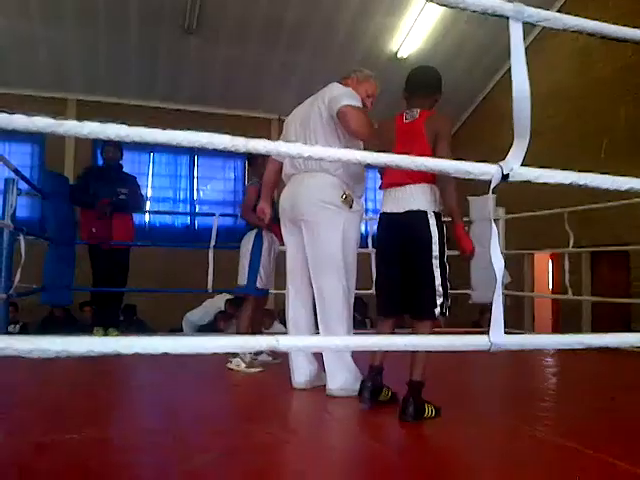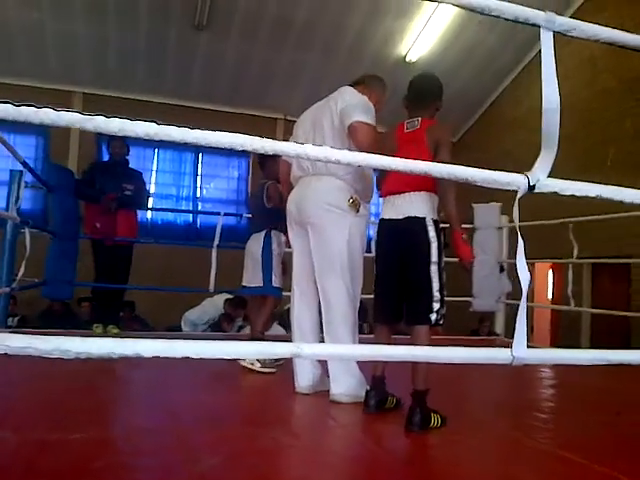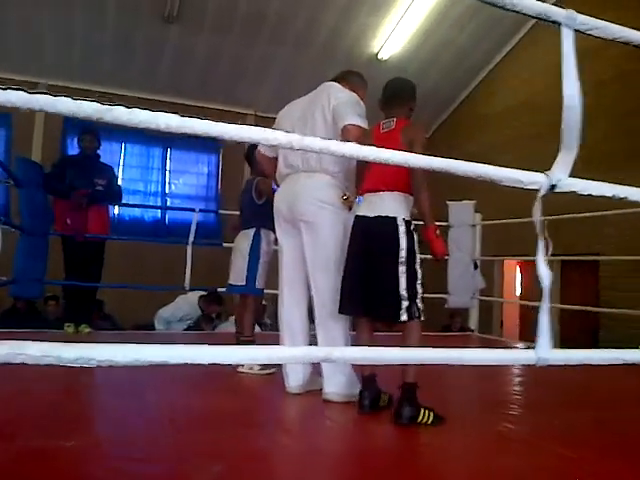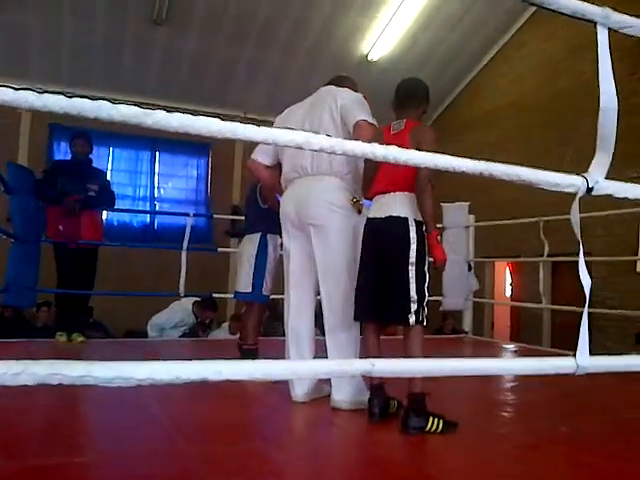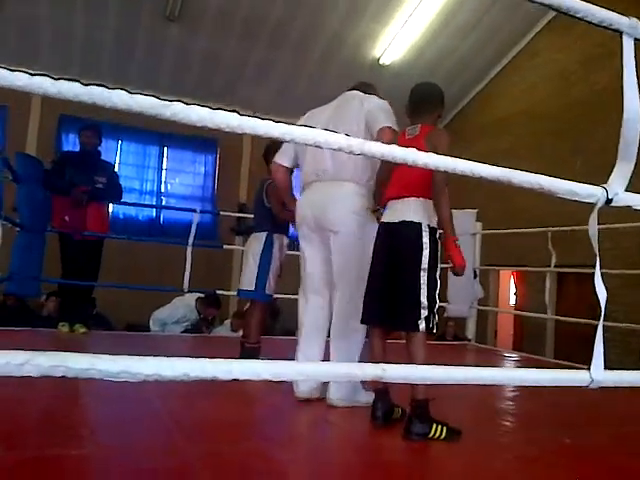
dt=0.4s
person 1, frame 1
left shoulder: (386, 127)
right shoulder: (439, 124)
left elbow: (384, 173)
right elbow: (445, 178)
right wrist: (460, 228)
left hip: (389, 215)
right hip: (422, 215)
left knee: (389, 306)
right knee: (425, 309)
left ankle: (373, 379)
right ankle: (413, 397)
person 1, frame 2
left shoulder: (390, 136)
right shoulder: (439, 133)
left elbow: (381, 186)
right elbow: (444, 186)
right wrist: (459, 236)
left hip: (388, 221)
right hip: (420, 222)
left knee: (386, 312)
right knee: (422, 316)
left ankle: (377, 390)
right ankle: (419, 405)
person 1, frame 3
left shoulder: (368, 135)
right shoulder: (413, 132)
left elbow: (358, 183)
right elbow: (418, 183)
right wrist: (432, 231)
left hip: (364, 220)
right hip: (394, 220)
left knee: (364, 310)
right knee: (409, 313)
left ankle: (369, 390)
right ankle: (408, 398)
person 1, frame 4
left shoulder: (379, 136)
right shoulder: (423, 132)
left elbow: (367, 188)
right elbow: (423, 185)
right wrist: (434, 237)
left hip: (375, 221)
right hip: (404, 222)
left knee: (372, 316)
right knee: (412, 318)
left ankle: (378, 397)
right ankle: (416, 409)
person 1, frame 5
left shoulder: (394, 141)
right shoulder: (438, 137)
left elbow: (381, 194)
right elbow: (439, 190)
right wrist: (451, 242)
left hip: (388, 225)
right hip: (418, 227)
left knee: (380, 320)
right knee: (416, 323)
left ankle: (382, 401)
right ankle: (419, 415)
person 2, frame 1
left shoulder: (300, 111)
right shoulder: (341, 93)
left elbow: (275, 158)
right elbow: (352, 119)
left wrist: (265, 199)
right wrist: (373, 139)
left hip: (293, 194)
right hip: (327, 194)
left knee: (299, 286)
right knee: (334, 284)
left ankle: (303, 370)
right ankle: (341, 376)
person 2, frame 2
left shoulder: (311, 112)
right shoulder: (355, 100)
left elbow: (286, 162)
right elbow: (362, 134)
left wrist: (291, 191)
left hip: (300, 196)
right hip: (334, 198)
left knee: (305, 289)
right knee: (339, 289)
left ankle: (307, 375)
right ankle: (346, 382)
person 2, frame 3
left shoulder: (291, 107)
right shoulder: (345, 97)
left elbow: (264, 154)
right elbow: (354, 136)
left hip: (287, 195)
right hip: (324, 193)
left knee: (292, 287)
right knee: (330, 286)
left ankle: (297, 374)
right ankle: (338, 380)
person 2, frame 4
left shoulder: (290, 113)
right shoulder: (348, 97)
left elbow: (257, 163)
right elbow: (367, 133)
left hip: (294, 199)
right hip: (332, 196)
left knee: (299, 292)
right knee: (341, 291)
left ankle: (302, 383)
right ankle: (347, 388)
person 2, frame 5
left shoulder: (312, 115)
right shoulder: (373, 103)
left elbow: (278, 167)
right elbow: (388, 139)
left wrist: (292, 205)
left hip: (311, 201)
right hip: (350, 201)
left knee: (315, 293)
right knee: (351, 293)
left ankle: (307, 379)
right ankle: (342, 387)
person 3, frame 1
left shoulder: (259, 186)
right shoulder: (256, 184)
right elbow: (246, 212)
right wrist: (272, 228)
left hip: (264, 242)
right hip: (259, 241)
left knee: (260, 298)
right knee: (253, 297)
left ankle: (255, 349)
right ankle: (238, 354)
person 3, frame 2
left shoulder: (261, 190)
right shoulder: (272, 186)
right elbow: (284, 203)
left wrist: (279, 259)
left hip: (261, 241)
right hip: (268, 241)
left knee: (258, 298)
right knee: (272, 296)
person 3, frame 3
left shoulder: (250, 184)
right shoulder: (261, 182)
left hip: (250, 238)
right hip: (256, 239)
left knee: (246, 297)
right knee: (252, 296)
left ankle: (242, 348)
person 3, frame 4
left shoulder: (256, 187)
right shoulder: (265, 186)
right elbow: (278, 207)
left hip: (256, 242)
right hip: (261, 243)
left knee: (253, 303)
right knee: (257, 302)
left ankle: (245, 356)
right ankle: (249, 358)
person 3, frame 5
left shoulder: (267, 185)
right shoulder: (273, 185)
right elbow: (281, 215)
left hip: (266, 242)
right hip: (268, 242)
left knee: (258, 301)
right knee: (261, 301)
left ankle: (246, 353)
right ankle: (251, 355)
person 4, frame 1
left shoulder: (130, 180)
right shoulder: (90, 174)
left elbow: (139, 204)
right elbow: (74, 195)
left wrist: (114, 205)
right wrist: (95, 203)
left hip: (121, 237)
right hip: (97, 235)
left knee: (118, 281)
right knee: (100, 279)
left ankle: (112, 324)
right ankle: (99, 323)
person 4, frame 2
left shoulder: (136, 176)
right shoulder: (96, 169)
left elbow: (143, 201)
right elbow: (79, 189)
left wrist: (119, 201)
right wrist: (100, 198)
left hip: (124, 233)
right hip: (101, 231)
left knee: (119, 278)
right knee: (102, 275)
left ankle: (112, 321)
right ankle: (99, 320)
person 4, frame 3
left shoulder: (107, 170)
right shoulder: (66, 163)
left elbow: (116, 196)
right elbow: (48, 183)
left wrist: (90, 197)
right wrist: (70, 193)
left hip: (96, 230)
right hip: (71, 227)
left knee: (92, 275)
right knee: (73, 273)
left ankle: (84, 320)
right ankle: (70, 319)
person 4, frame 4
left shoulder: (99, 175)
right shoulder: (58, 168)
left elbow: (109, 200)
right elbow: (40, 190)
left wrist: (82, 203)
right wrist: (62, 199)
left hip: (89, 236)
right hip: (63, 233)
left knee: (84, 283)
right knee: (65, 280)
left ankle: (77, 328)
right ankle: (62, 327)
person 4, frame 5
left shoulder: (107, 168)
right shoulder: (66, 159)
left elbow: (116, 194)
right elbow: (49, 180)
left wrist: (89, 194)
right wrist: (70, 190)
left hip: (94, 228)
right hip: (69, 224)
left knee: (88, 274)
right knee: (70, 271)
left ankle: (79, 319)
right ankle: (64, 317)
